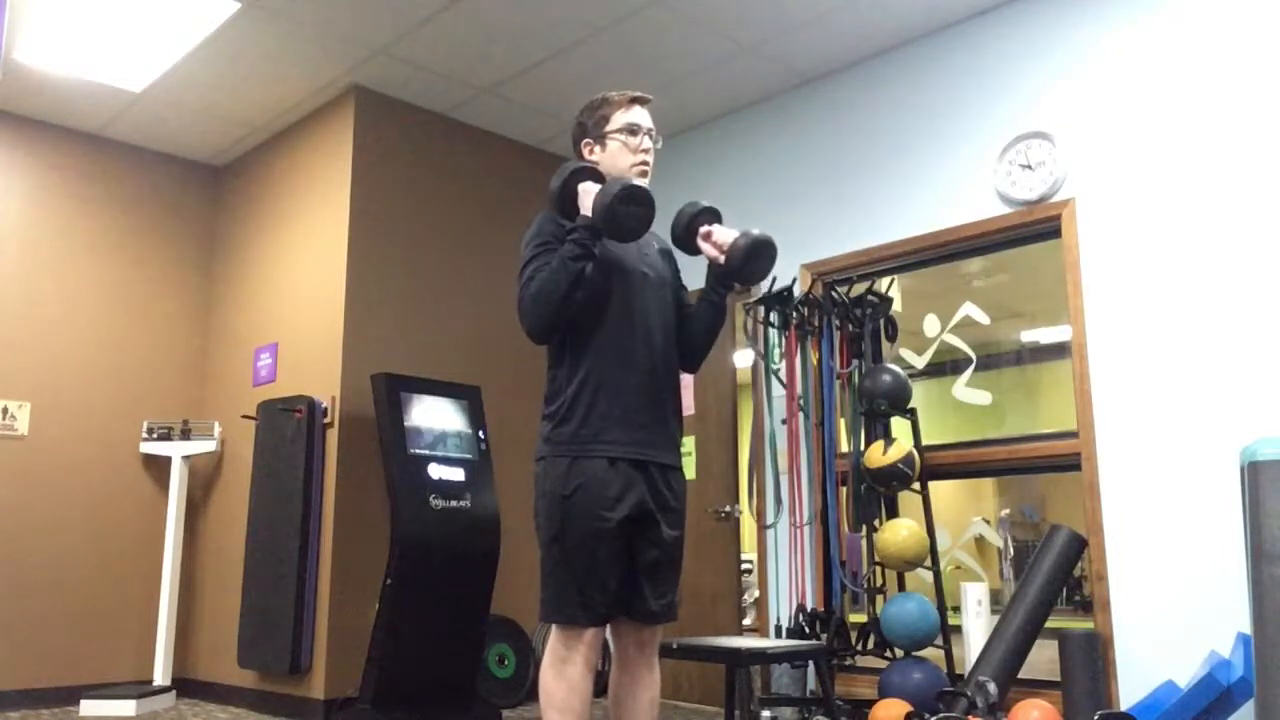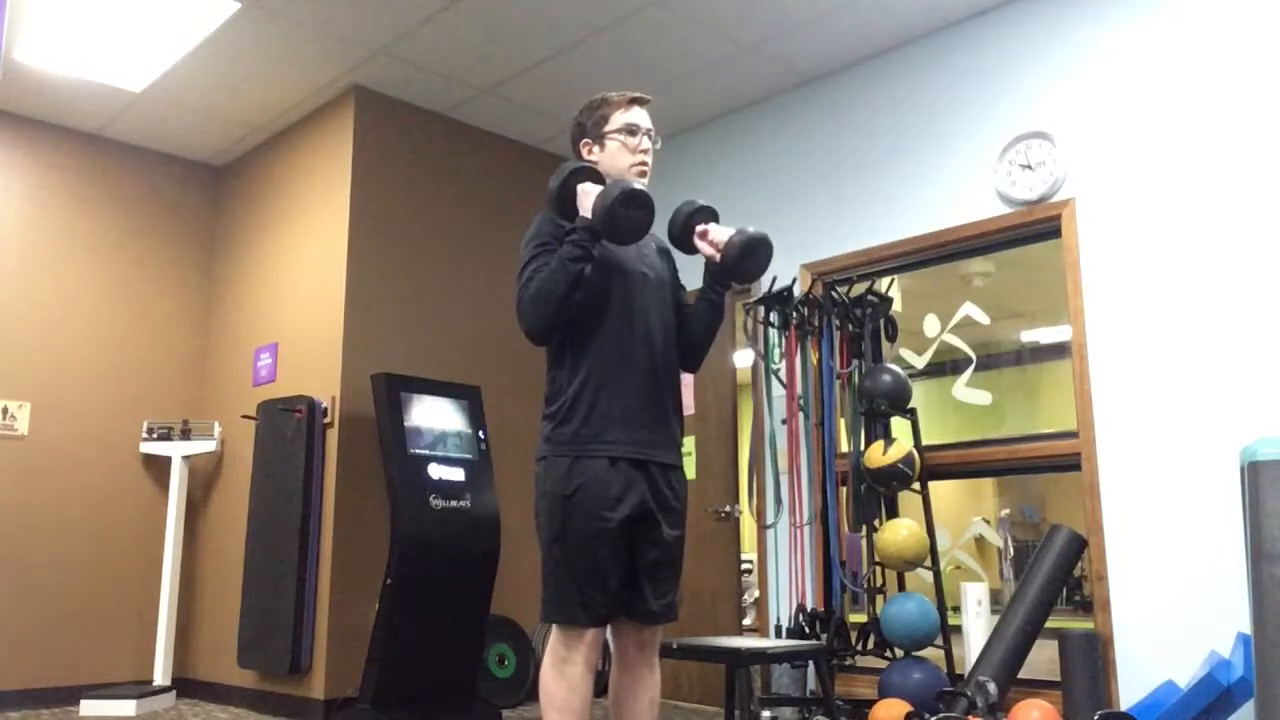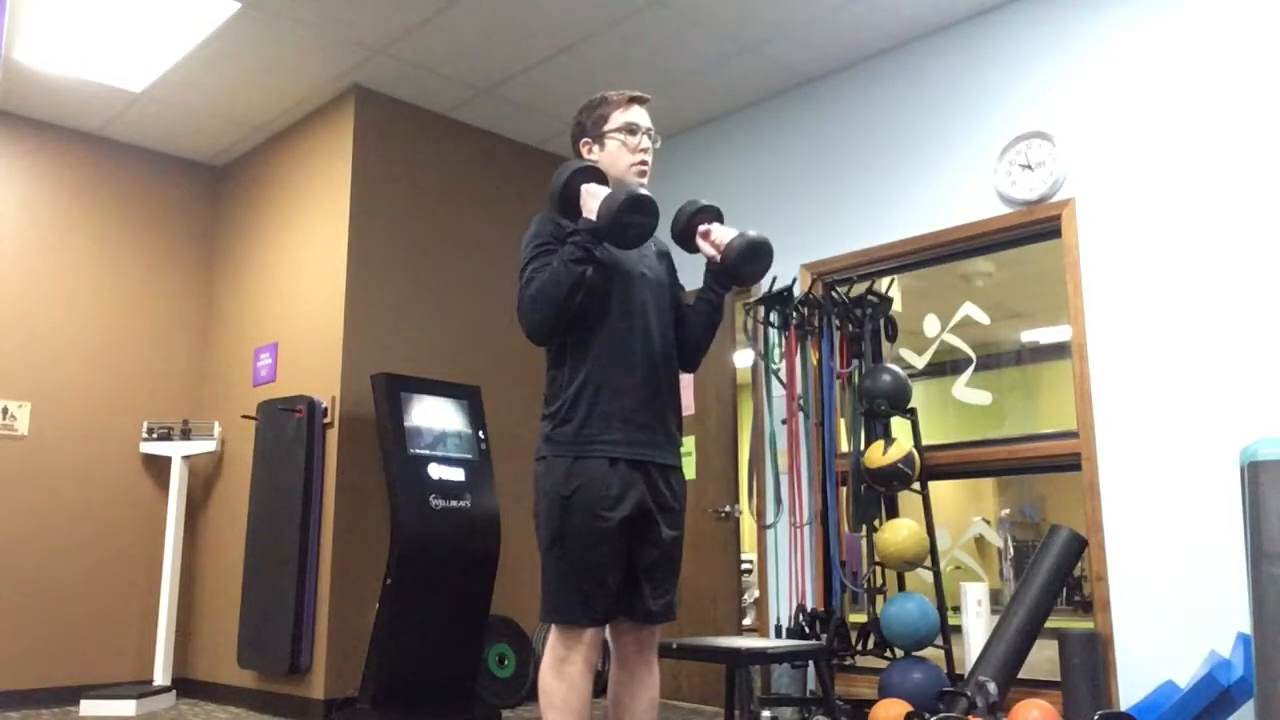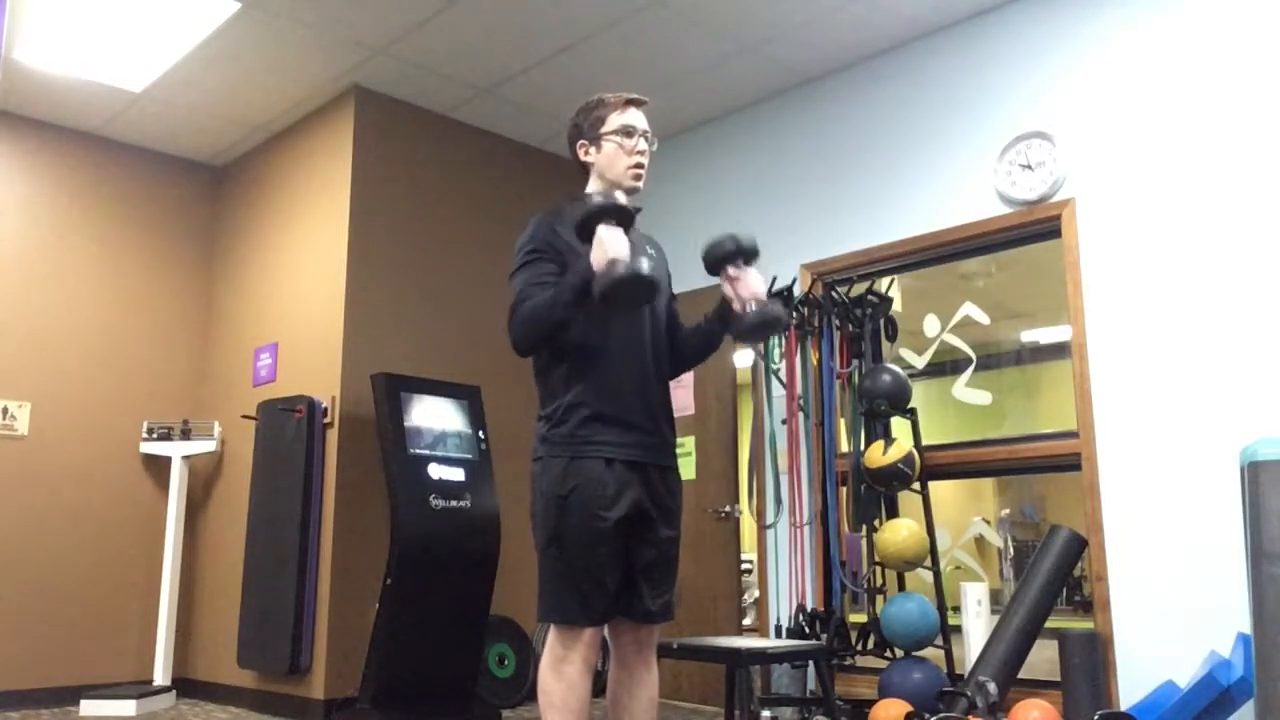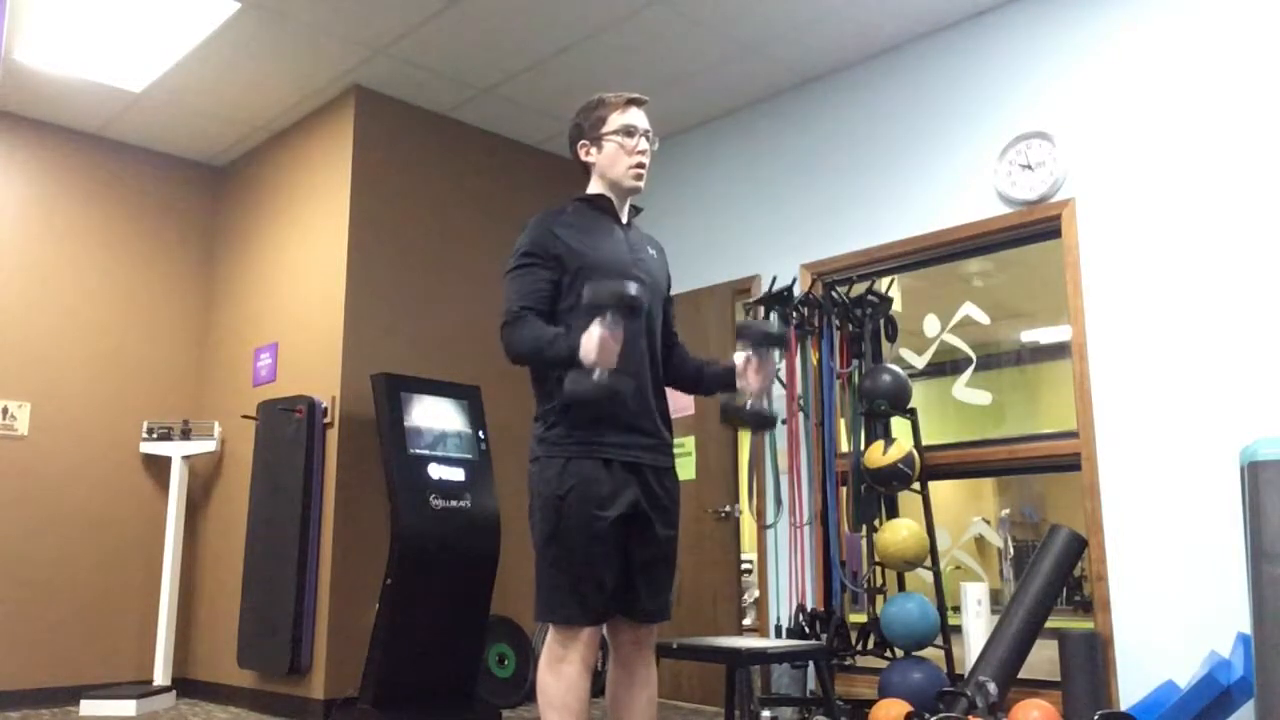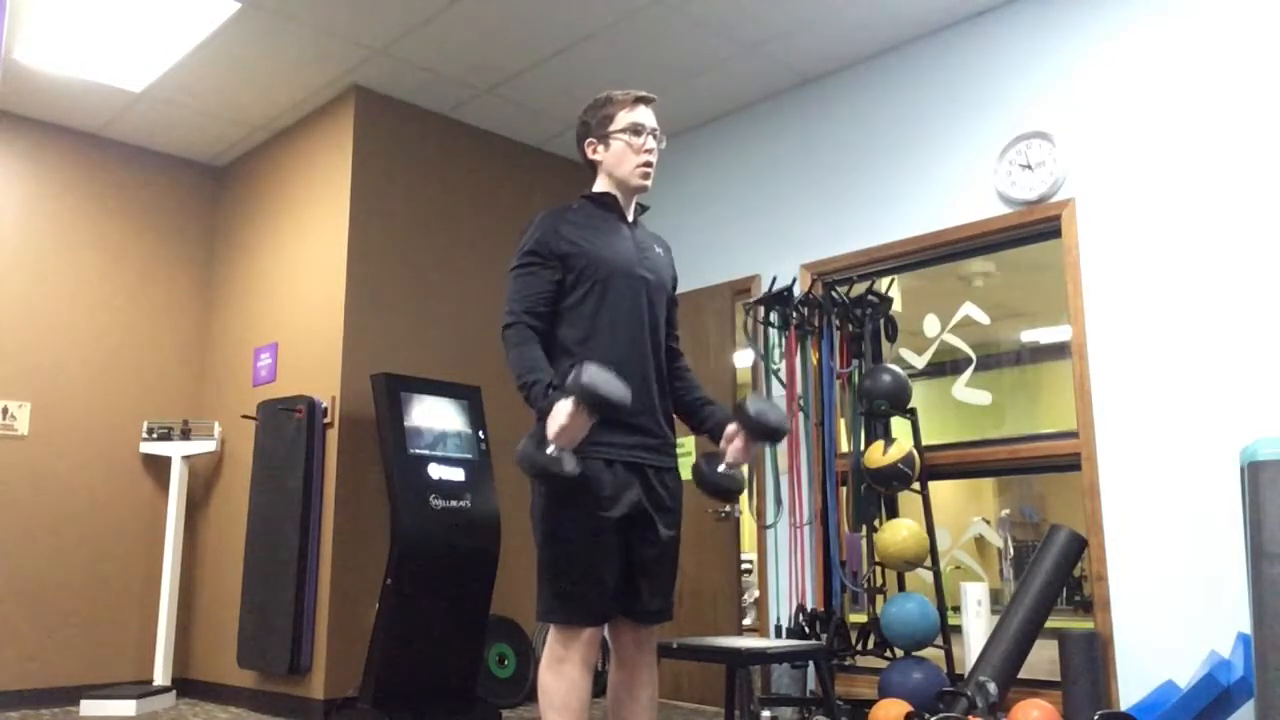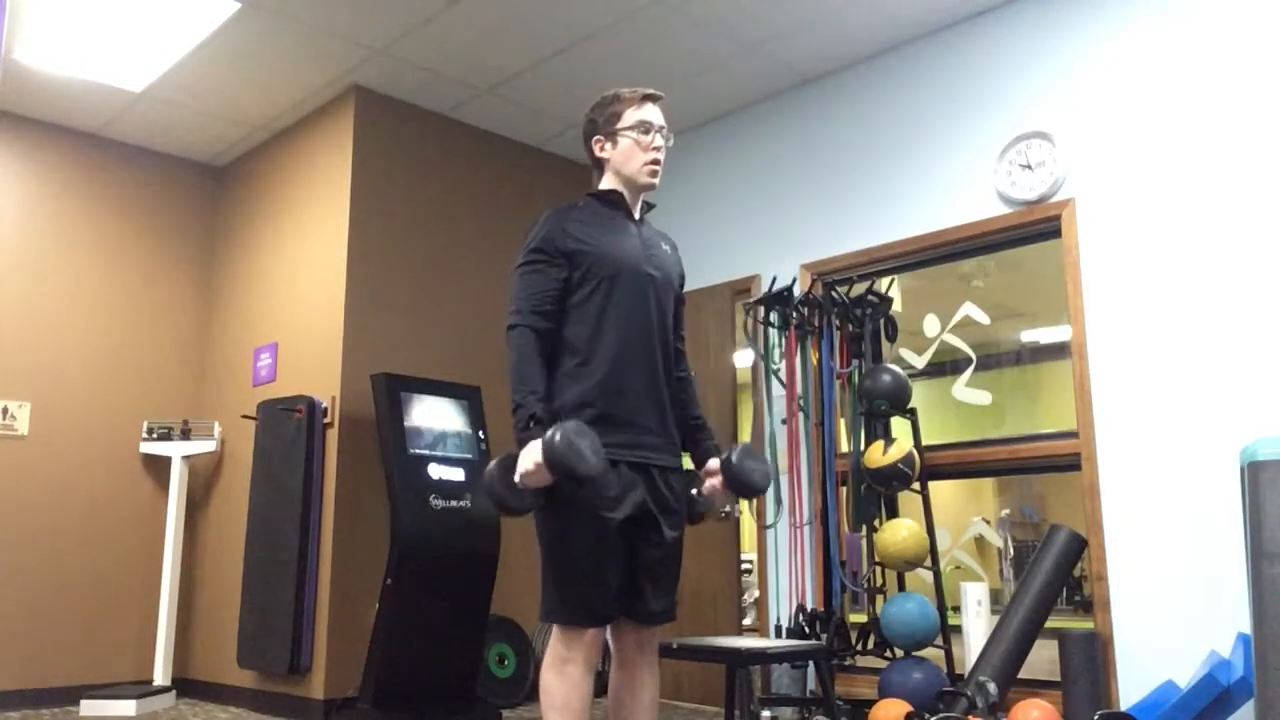
dt=0.3s
person 1, frame 1
left shoulder: (657, 247)
right shoulder: (560, 225)
left elbow: (689, 352)
right elbow: (537, 317)
left wrist: (720, 276)
right wrist: (587, 232)
left hip: (657, 461)
right hip: (584, 457)
left knee: (642, 633)
right knee: (578, 631)
person 1, frame 2
left shoulder: (656, 247)
right shoulder: (559, 226)
left elbow: (689, 352)
right elbow: (536, 318)
left wrist: (717, 274)
right wrist: (586, 232)
left hip: (658, 461)
right hip: (585, 457)
left knee: (643, 634)
right knee: (578, 631)
person 1, frame 3
left shoulder: (655, 246)
right shoulder: (560, 225)
left elbow: (684, 352)
right elbow: (537, 318)
left wrist: (717, 274)
right wrist: (588, 234)
left hip: (656, 460)
right hip: (585, 457)
left knee: (642, 634)
right knee: (578, 631)
person 1, frame 4
left shoulder: (651, 249)
right shoulder: (554, 229)
right elbow: (524, 329)
left wrist: (725, 313)
right wrist: (589, 274)
left hip: (651, 461)
right hip: (580, 458)
left knee: (640, 631)
right knee: (576, 630)
person 1, frame 5
left shoulder: (651, 249)
right shoulder: (553, 231)
right elbow: (517, 330)
left wrist: (728, 375)
right wrist: (574, 348)
left hip: (650, 462)
right hip: (579, 456)
left knee: (639, 632)
right knee: (574, 630)
person 1, frame 6
left shoulder: (658, 250)
right shoulder: (558, 230)
right elbow: (519, 331)
left wrist: (718, 423)
right wrist: (550, 400)
left hip: (653, 463)
right hip: (583, 460)
left knee: (640, 632)
right knee: (576, 629)
person 1, frame 7
left shoulder: (664, 247)
right shoulder: (564, 229)
right elbow: (527, 335)
left wrist: (704, 449)
right wrist: (533, 432)
left hip: (658, 466)
left knee: (642, 633)
right knee: (578, 630)
